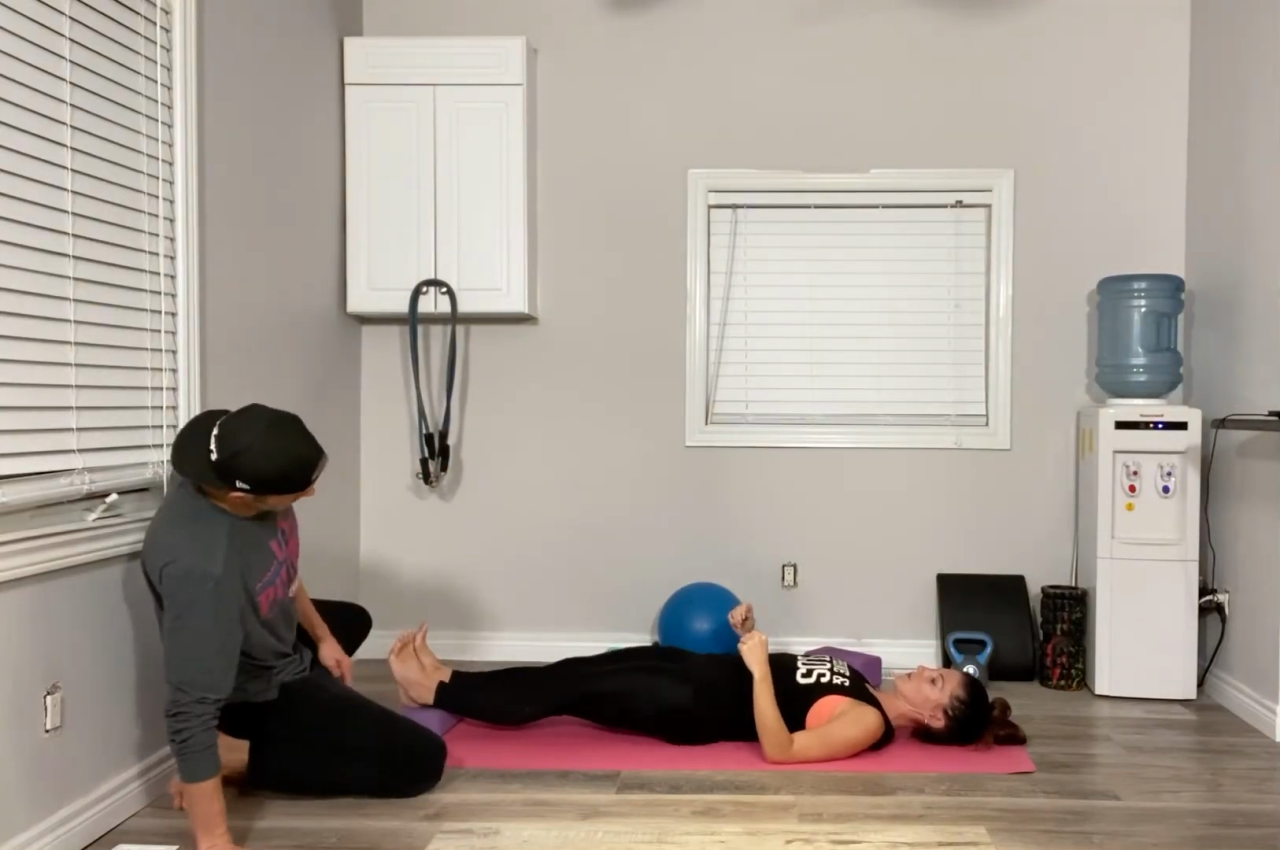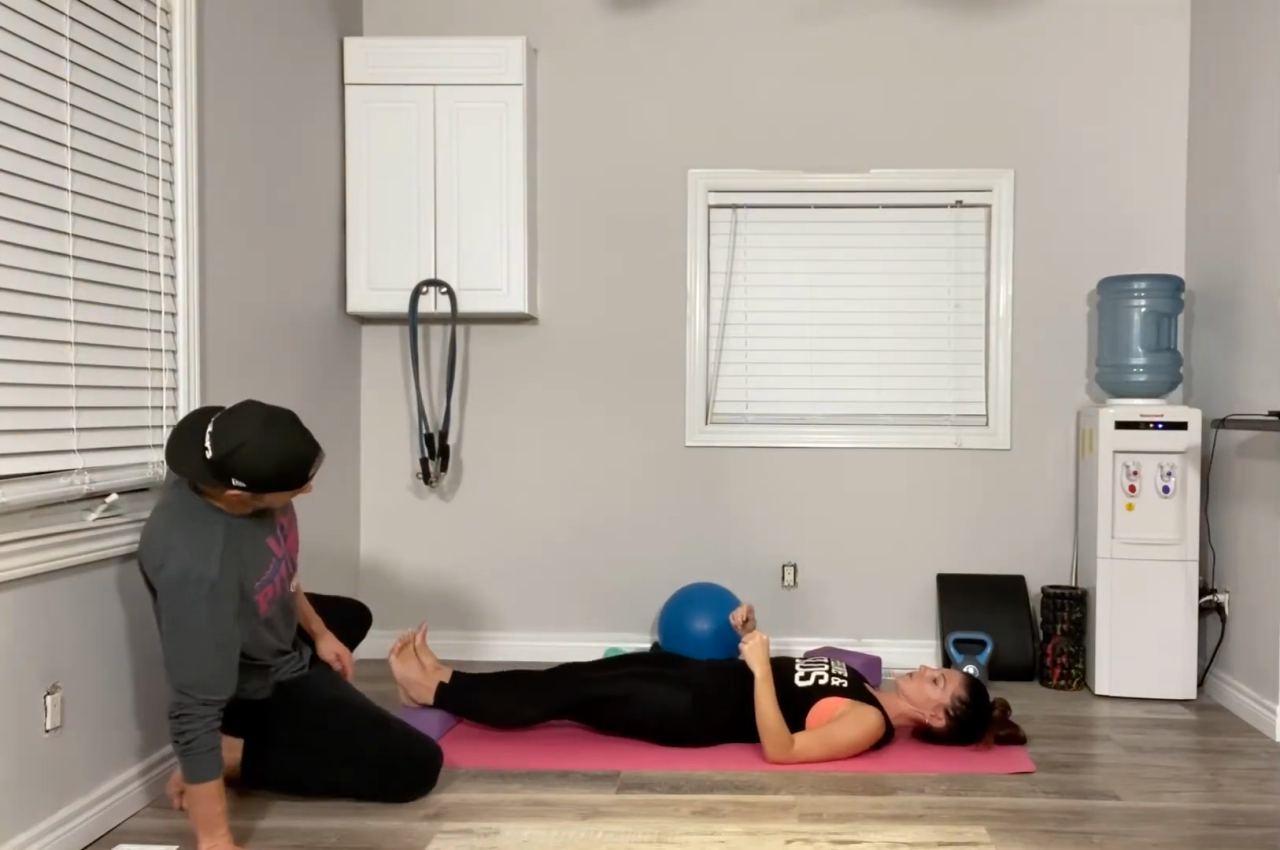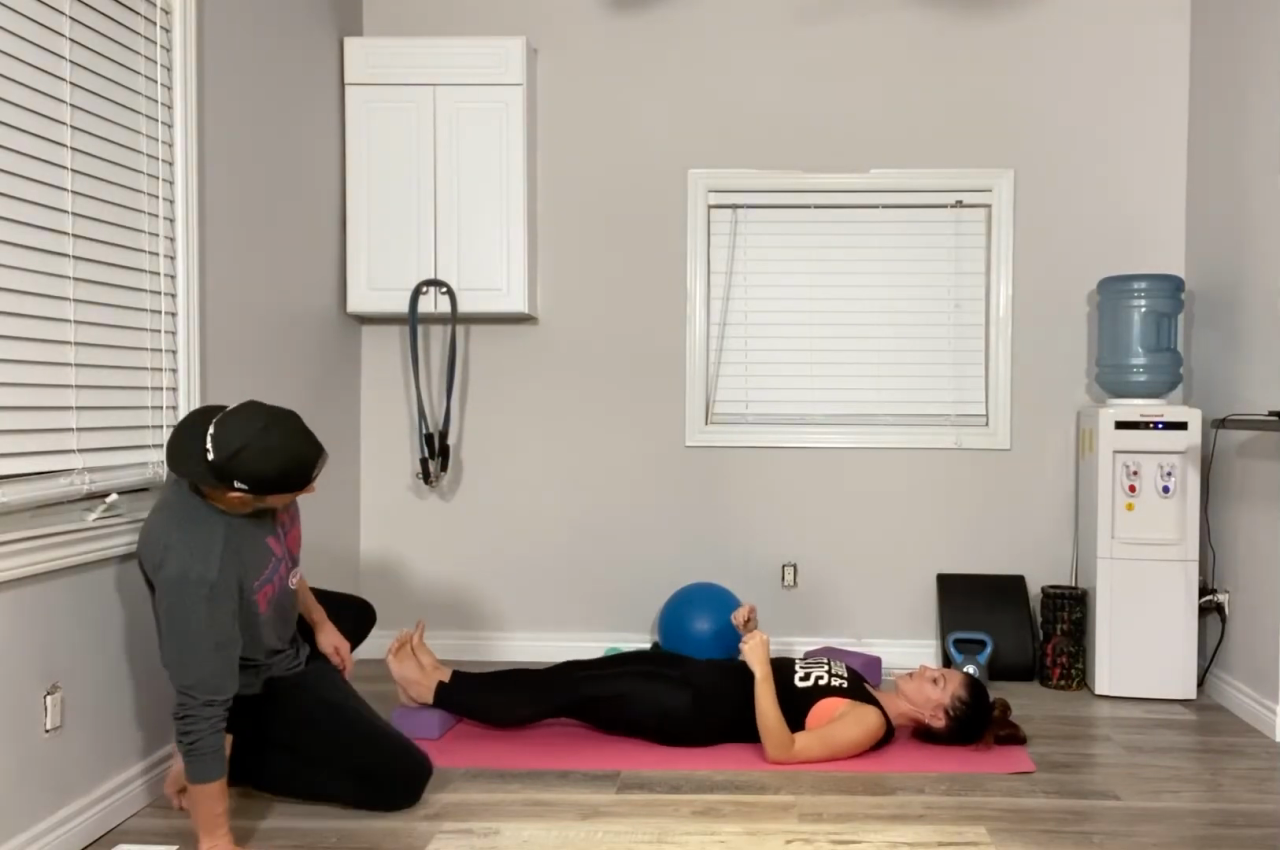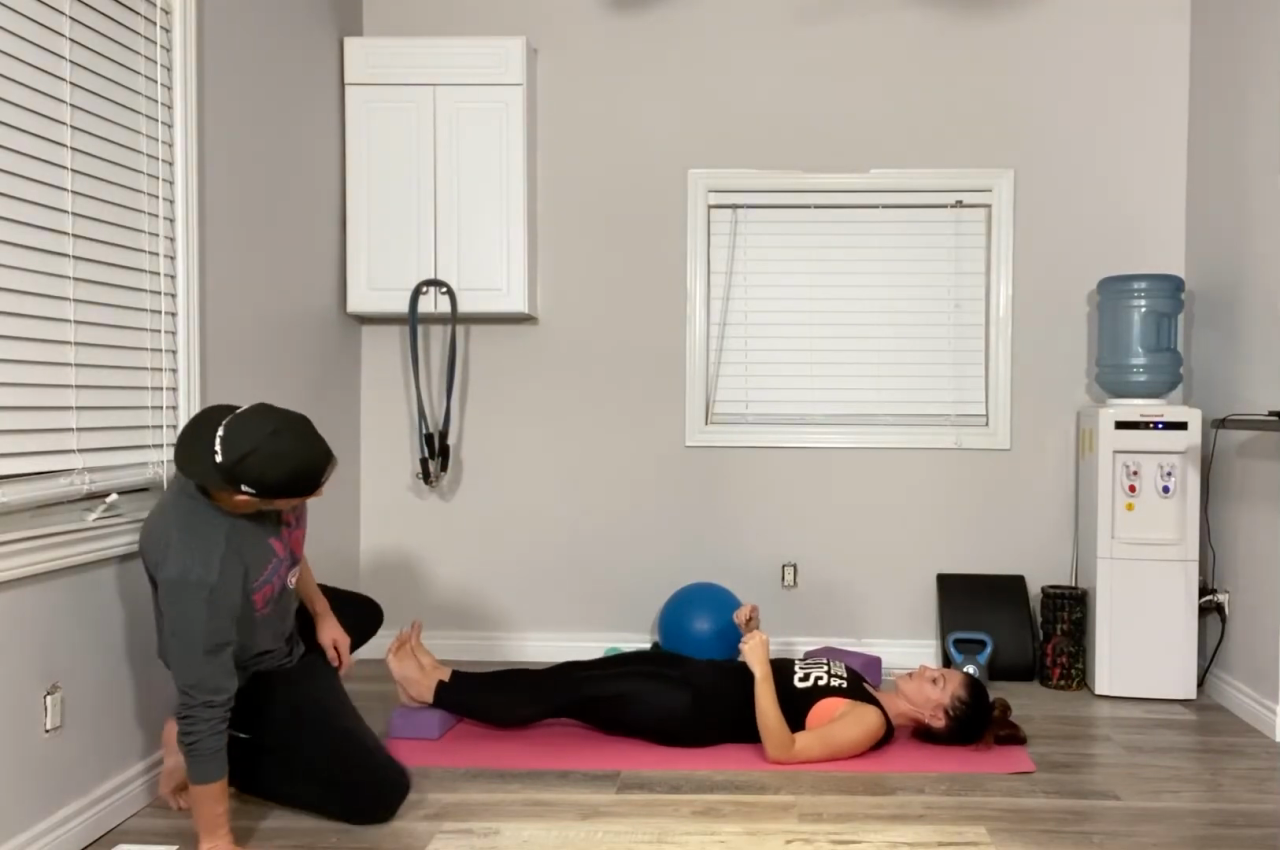
dt=0.1s
person 1, frame 1
left shoulder: (868, 725)
right shoulder: (867, 690)
left elbow: (778, 748)
left wrist: (757, 666)
right wrist: (750, 638)
left hip: (705, 706)
right hip: (707, 670)
left knee: (571, 693)
right knee: (575, 671)
left ankle: (434, 692)
right ankle: (445, 677)
person 1, frame 2
left shoulder: (869, 724)
right shoulder: (868, 690)
left elbow: (779, 748)
left wrist: (758, 667)
right wrist: (752, 639)
left hip: (705, 711)
right hip: (708, 675)
left knee: (570, 698)
right knee: (575, 676)
left ankle: (434, 692)
right ankle: (446, 677)
person 1, frame 3
left shoulder: (870, 724)
right shoulder: (868, 692)
left elbow: (779, 748)
left wrist: (759, 666)
right wrist: (753, 636)
left hip: (703, 711)
right hip: (708, 676)
left knee: (570, 696)
right knee: (574, 673)
left ankle: (432, 691)
right ankle: (444, 675)
person 1, frame 4
left shoulder: (871, 724)
right shoulder: (868, 692)
left elbow: (780, 748)
left wrist: (758, 666)
right wrist: (755, 635)
left hip: (704, 712)
right hip: (709, 677)
left knee: (570, 697)
right knee: (575, 674)
left ankle: (433, 691)
right ankle: (445, 675)
person 2, frame 1
left shoulder: (235, 472)
right shoulder: (200, 567)
right elbow: (191, 709)
left wrist: (322, 636)
left hip: (280, 641)
right hip: (257, 691)
left knee: (353, 620)
right knee: (422, 760)
right ankle: (240, 756)
person 2, frame 2
left shoulder: (231, 468)
right shoulder: (196, 567)
right elbow: (193, 710)
left wrist: (319, 632)
left hip: (279, 638)
right hip: (257, 688)
left knee: (354, 616)
right knee: (417, 766)
right ankle: (235, 755)
person 2, frame 3
left shoulder: (250, 467)
right shoulder: (195, 565)
right elbow: (198, 707)
left wrist: (320, 622)
left hip: (284, 631)
right hip: (257, 677)
left knee: (357, 615)
right knee: (403, 778)
right ankle: (223, 754)
person 2, frame 4
left shoulder: (254, 466)
right shoulder: (196, 564)
right elbow: (202, 705)
left wrist: (323, 615)
left hip: (285, 627)
right hip: (249, 672)
left knee: (362, 614)
right knee: (379, 790)
right ankle: (209, 753)
